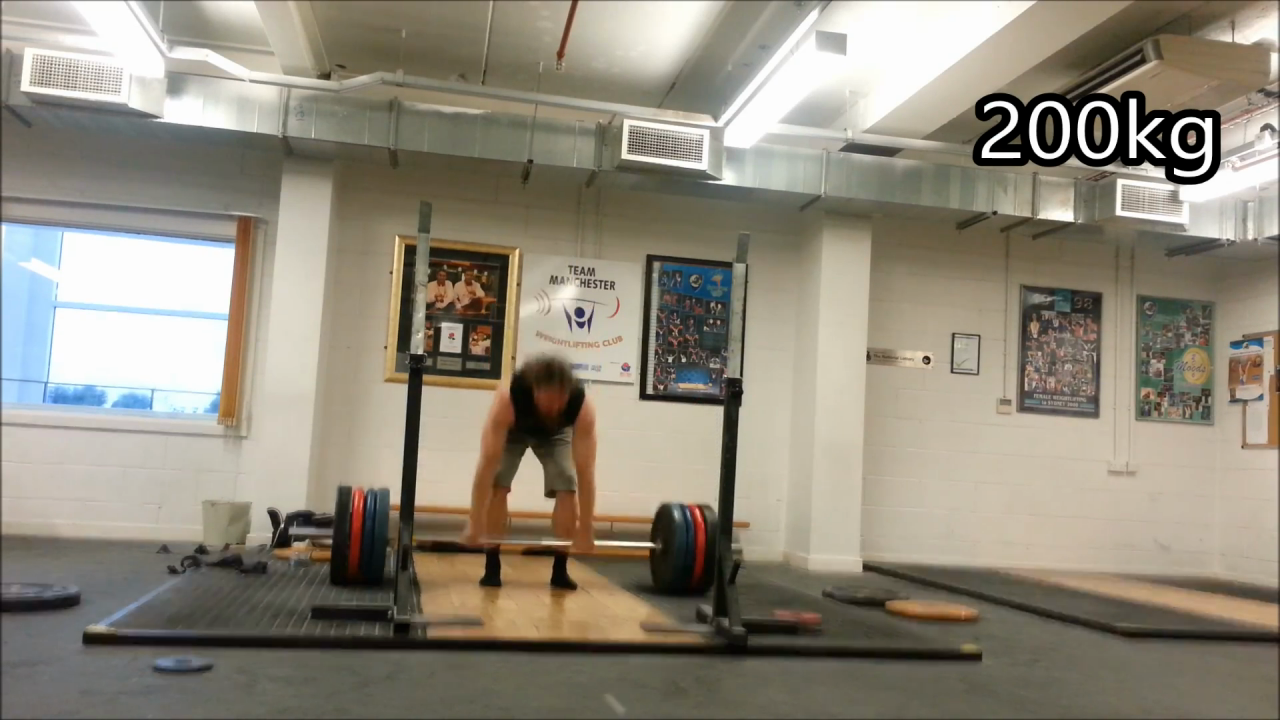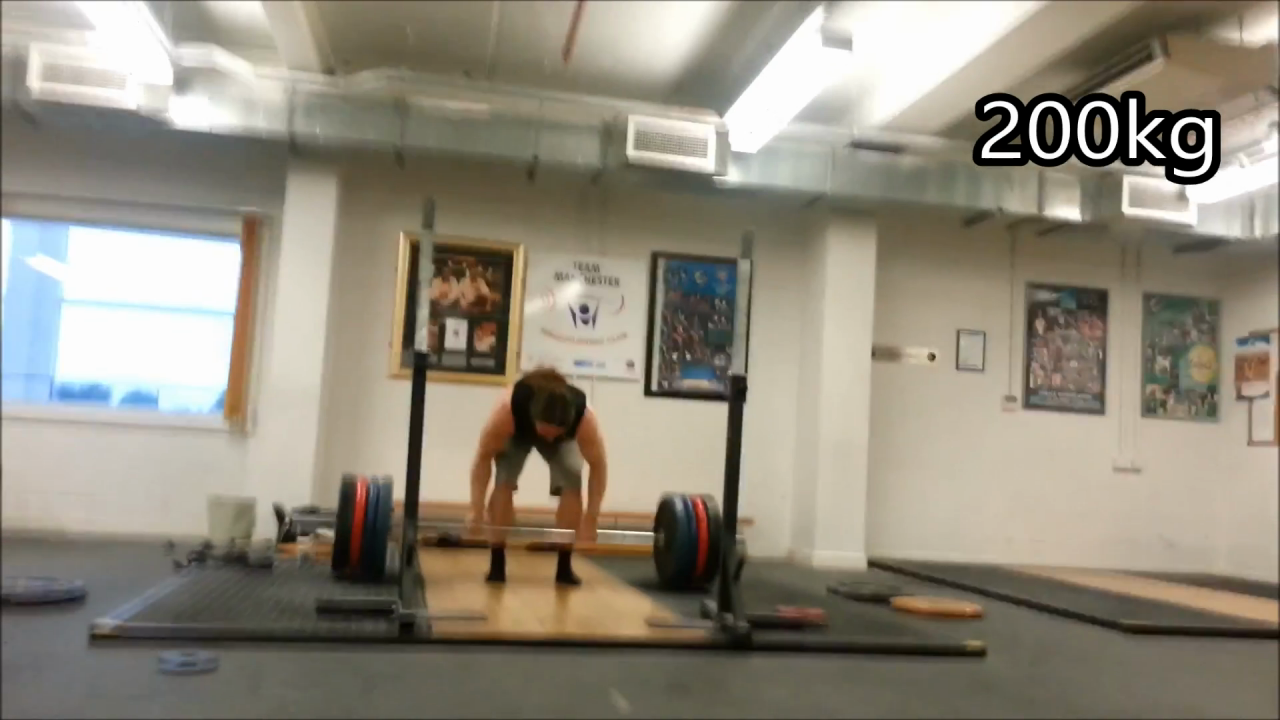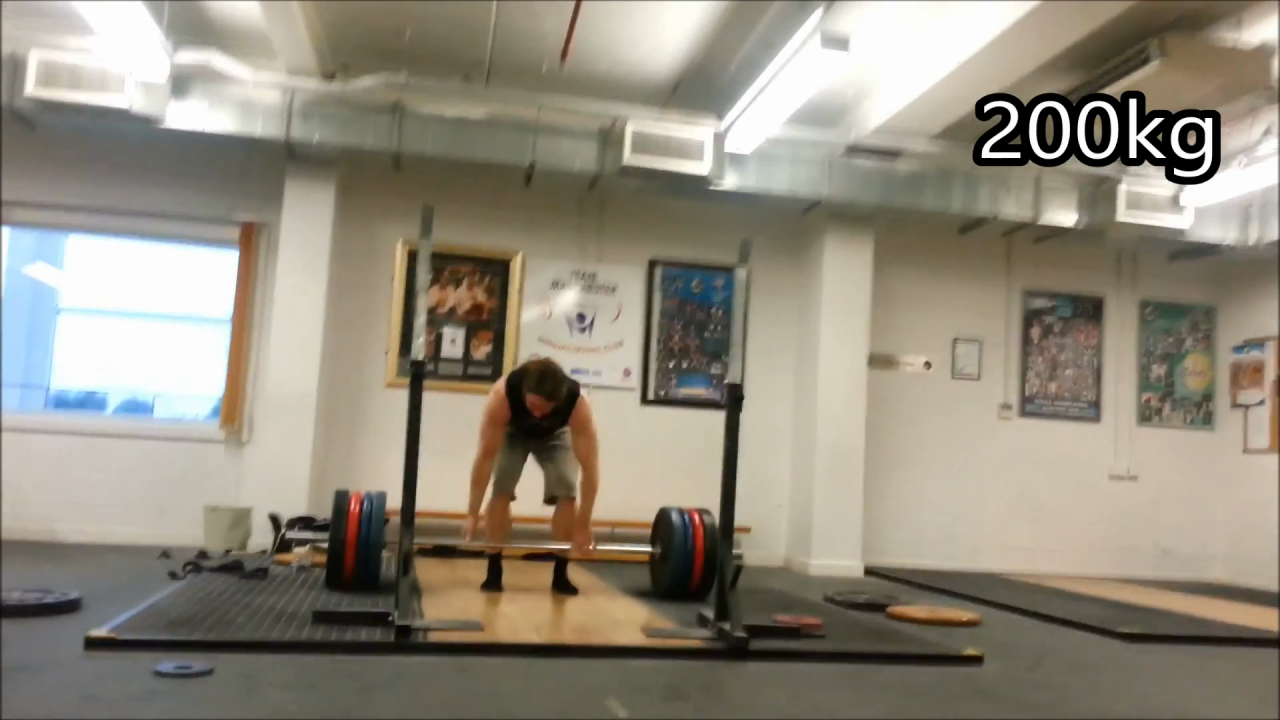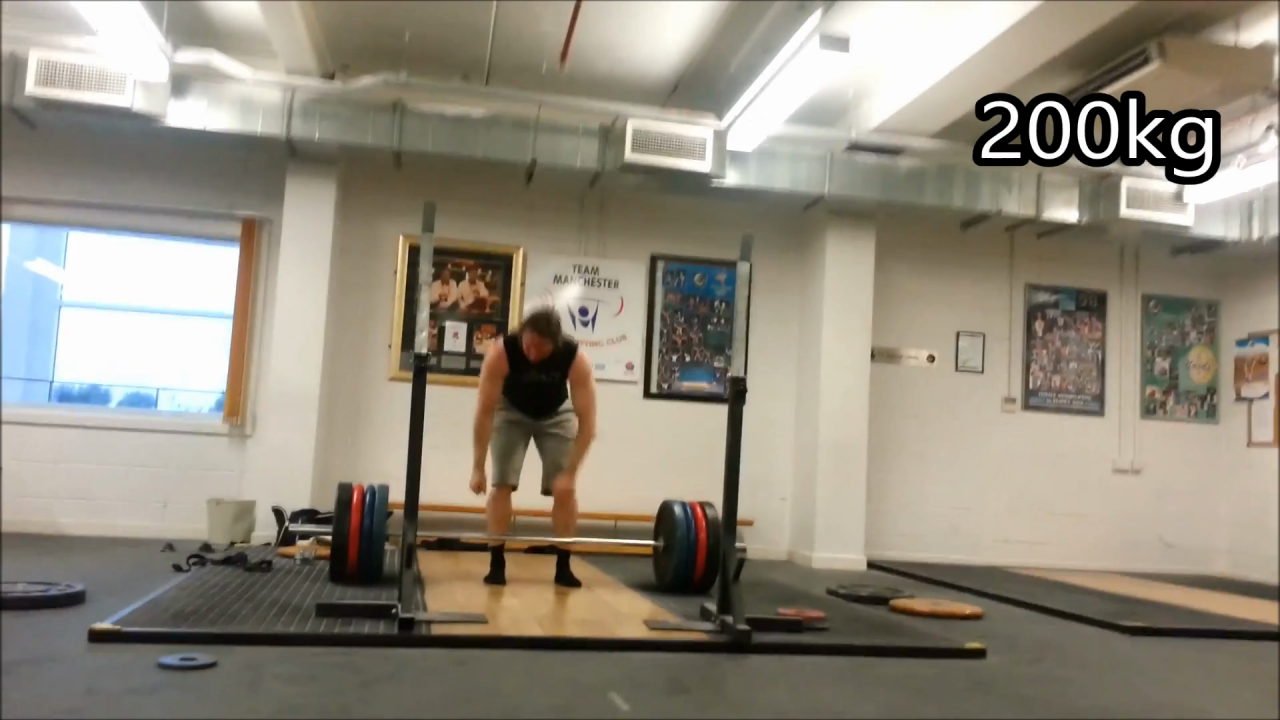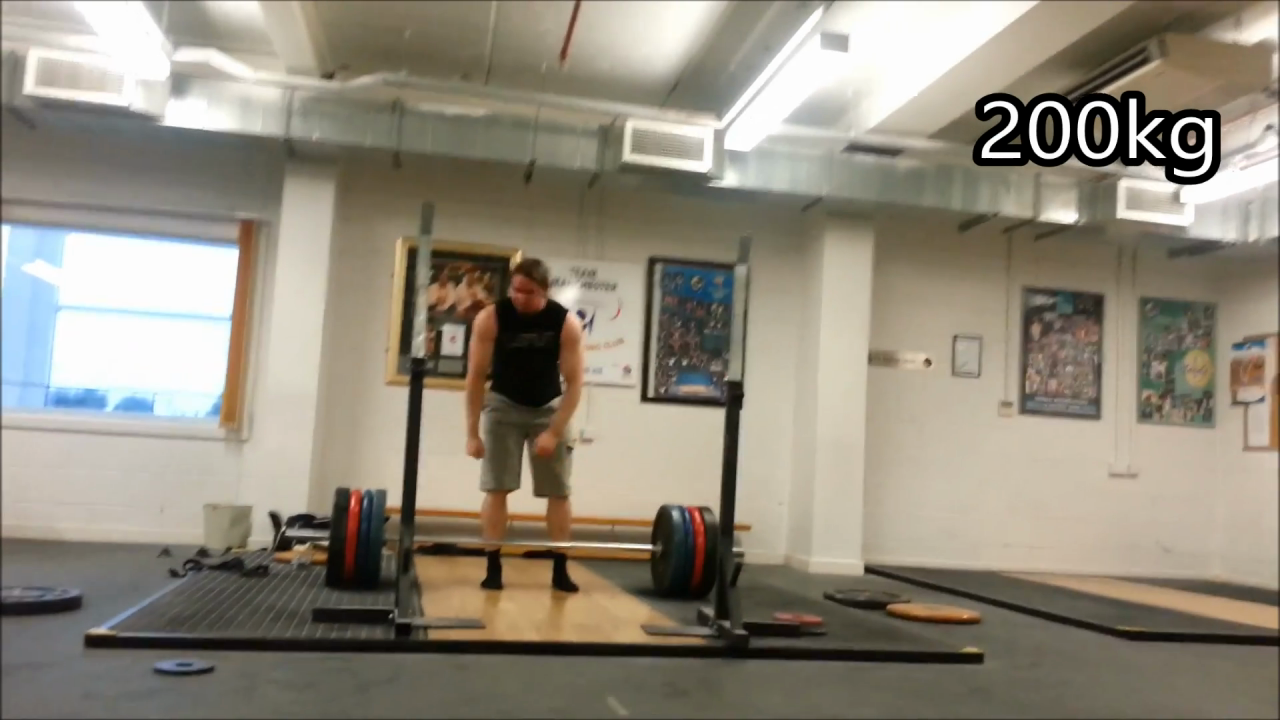
dt=0.2s
person 1, frame 1
left shoulder: (582, 406)
right shoulder: (508, 399)
left elbow: (585, 472)
right elbow: (487, 465)
left wrist: (585, 529)
right wrist: (474, 524)
left hip: (556, 434)
right hip: (513, 432)
left knee: (567, 487)
right knee: (497, 484)
left ankle: (559, 570)
right ankle: (492, 568)
person 1, frame 2
left shoulder: (584, 419)
right shoulder: (509, 408)
left elbow: (598, 471)
right elbow: (483, 459)
left wrist: (589, 522)
right wrist: (476, 510)
right hip: (515, 434)
left knee: (572, 485)
right knee: (504, 482)
left ankle: (564, 565)
right ankle: (497, 562)
person 1, frame 3
left shoulder: (578, 404)
right shoulder: (503, 395)
left elbow: (590, 469)
right elbow: (485, 457)
left wrist: (582, 526)
right wrist: (473, 514)
left hip: (556, 434)
right hip: (512, 432)
left knee: (566, 494)
right knee: (501, 491)
left ankle: (560, 574)
right ankle: (494, 571)
person 1, frame 4
left shoulder: (576, 360)
right shoulder: (500, 352)
left elbow: (587, 421)
right elbow: (485, 411)
left wrist: (570, 473)
right wrist: (478, 468)
left hip: (556, 415)
right hip: (512, 411)
left knee: (564, 486)
right knee: (502, 482)
left ankle: (563, 567)
right ankle: (497, 563)
person 1, frame 5
left shoulder: (567, 324)
right shoulder: (490, 318)
left elbow: (574, 382)
right elbow: (476, 376)
left wrist: (554, 432)
right wrist: (473, 432)
left hip: (548, 407)
right hip: (504, 404)
left knee: (559, 490)
right knee: (496, 487)
left ankle: (560, 569)
right ankle: (493, 568)
